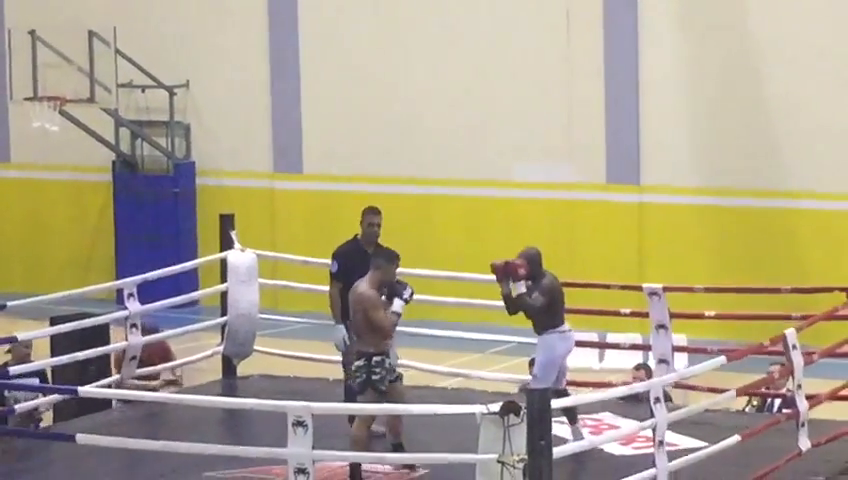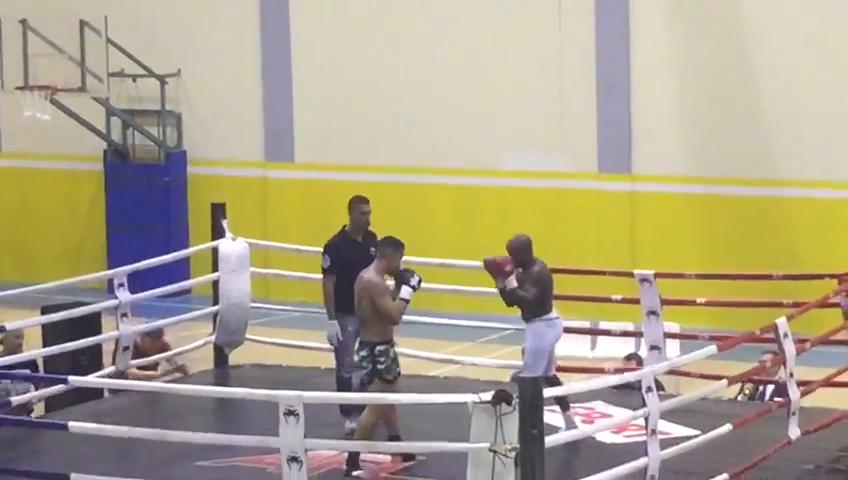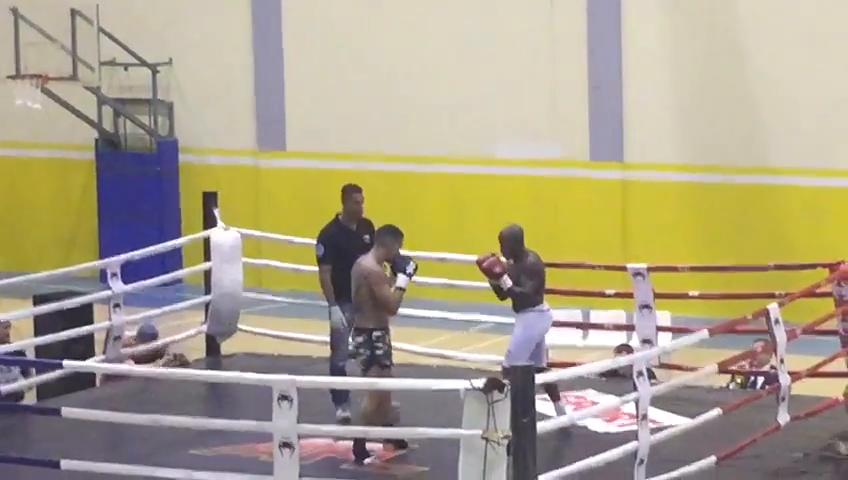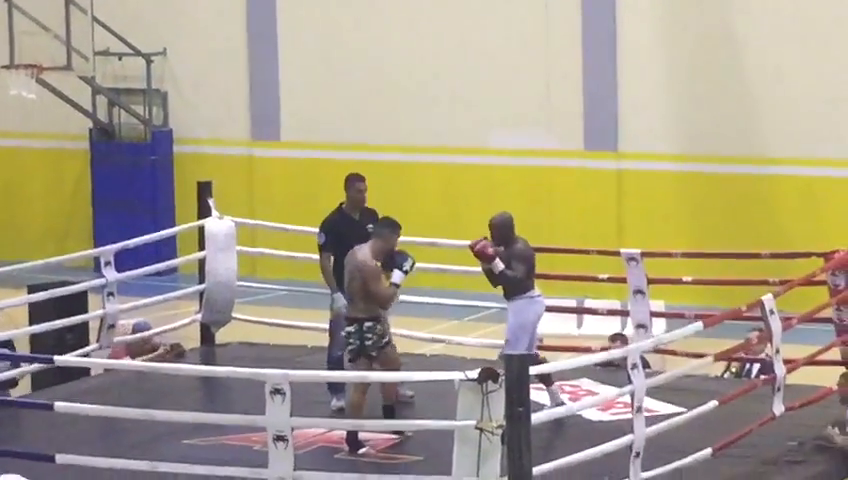
dt=0.2s
person 1, frame 1
right shoulder: (344, 253)
right elbow: (334, 290)
right wrist: (338, 326)
right hip: (351, 323)
right knee: (353, 376)
right ankle: (355, 424)
person 1, frame 2
left shoulder: (372, 239)
right shoulder: (336, 245)
right elbow: (328, 284)
right wrist: (331, 320)
right hip: (346, 314)
right knee: (345, 367)
left ankle: (364, 409)
right ankle: (349, 415)
person 1, frame 3
left shoulder: (367, 226)
right shoulder: (329, 234)
right elbow: (324, 273)
right wrist: (333, 308)
right hip: (343, 302)
right knee: (340, 355)
right ankle: (341, 404)
person 1, frame 4
left shoulder: (371, 216)
right shoulder: (332, 222)
right elbow: (325, 261)
right wrist: (335, 294)
right hip: (345, 292)
right knee: (338, 345)
right ankle: (337, 394)
person 2, frame 1
left shoulder: (366, 287)
right shoulder: (367, 294)
right elbow: (387, 330)
left wrist: (391, 299)
right wrist: (400, 301)
left hip: (379, 357)
right hip: (370, 361)
left knee: (398, 402)
right knee: (365, 418)
left ankle: (398, 453)
person 2, frame 2
left shoulder: (370, 277)
right shoulder: (373, 281)
right elbow: (394, 317)
left wrist: (400, 287)
right wrist: (407, 289)
left hip: (382, 347)
right hip: (375, 350)
right knee: (375, 407)
right ankle: (352, 461)
person 2, frame 3
left shoulder: (365, 263)
right shoulder: (372, 270)
right elbow: (392, 306)
left wrist: (396, 275)
right wrist: (404, 277)
left hip: (373, 333)
right hip: (371, 336)
left knee: (383, 389)
right knee: (375, 393)
left ankle: (389, 435)
right ankle: (359, 448)
person 2, frame 4
left shoulder: (358, 252)
right shoulder: (367, 263)
right elbow: (385, 301)
left wrist: (388, 267)
right wrist: (400, 272)
left hip: (368, 322)
right hip: (361, 326)
left knee: (393, 365)
right knee: (362, 383)
left ankle: (390, 419)
right ankle: (352, 439)
person 3, frame 1
left shoulder: (547, 284)
right shoulder: (535, 282)
left elbow: (533, 310)
right elbow: (513, 310)
left wrist: (518, 284)
right wrist: (504, 283)
left hip: (554, 339)
right hip: (555, 338)
right knee: (558, 389)
person 3, frame 2
left shoulder: (538, 272)
right shoulder: (525, 270)
left elbow: (526, 301)
right elbow: (511, 301)
left wrist: (509, 280)
right wrist: (498, 276)
left hip: (542, 327)
right hip: (544, 325)
left knee: (528, 380)
right knee: (548, 375)
right ankle: (570, 424)
person 3, frame 3
left shoulder: (530, 263)
right shoulder: (515, 262)
left elbow: (526, 295)
right elbow: (503, 295)
left wrist: (503, 279)
right wrist: (493, 277)
left hip: (533, 317)
right hip: (533, 316)
left knee: (510, 369)
right knee: (539, 367)
right ankle: (561, 413)
person 3, frame 4
left shoulder: (520, 250)
right shoulder: (506, 249)
left elbow: (517, 280)
right elbow: (496, 281)
left wrist: (495, 262)
right wrist: (486, 262)
left hip: (525, 304)
right hip: (524, 303)
right knee: (530, 354)
right ankle: (556, 400)
